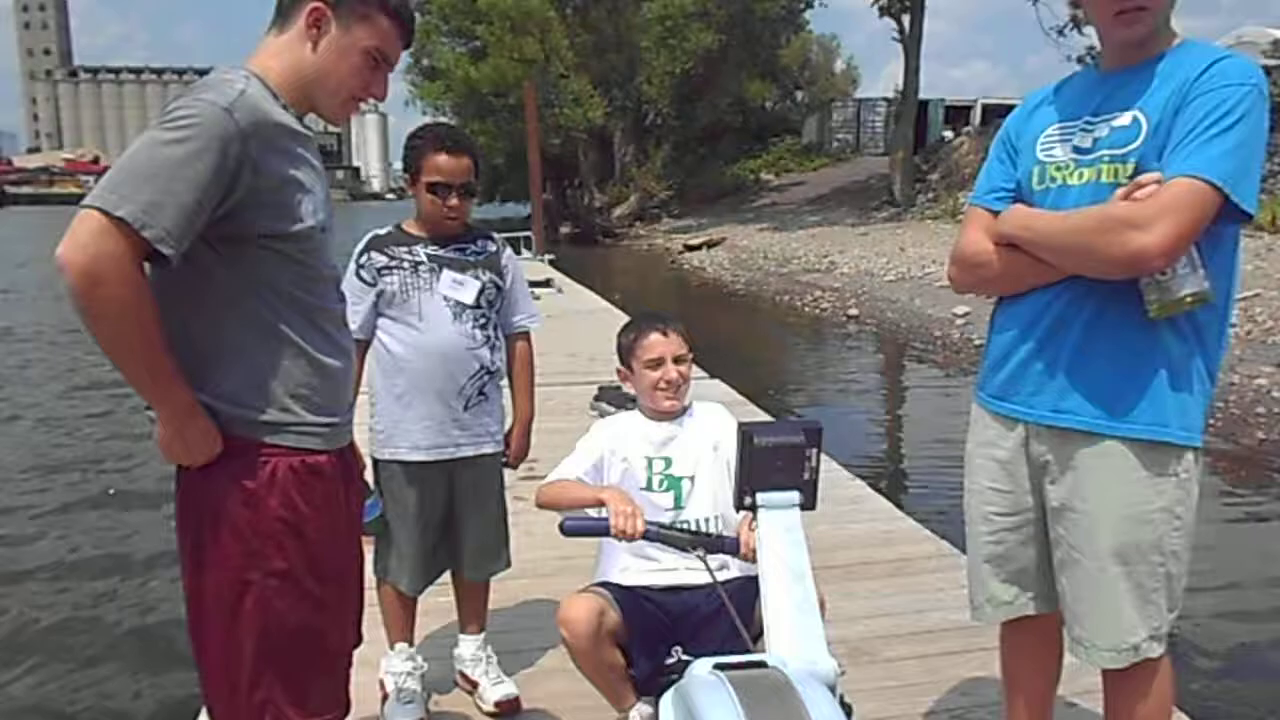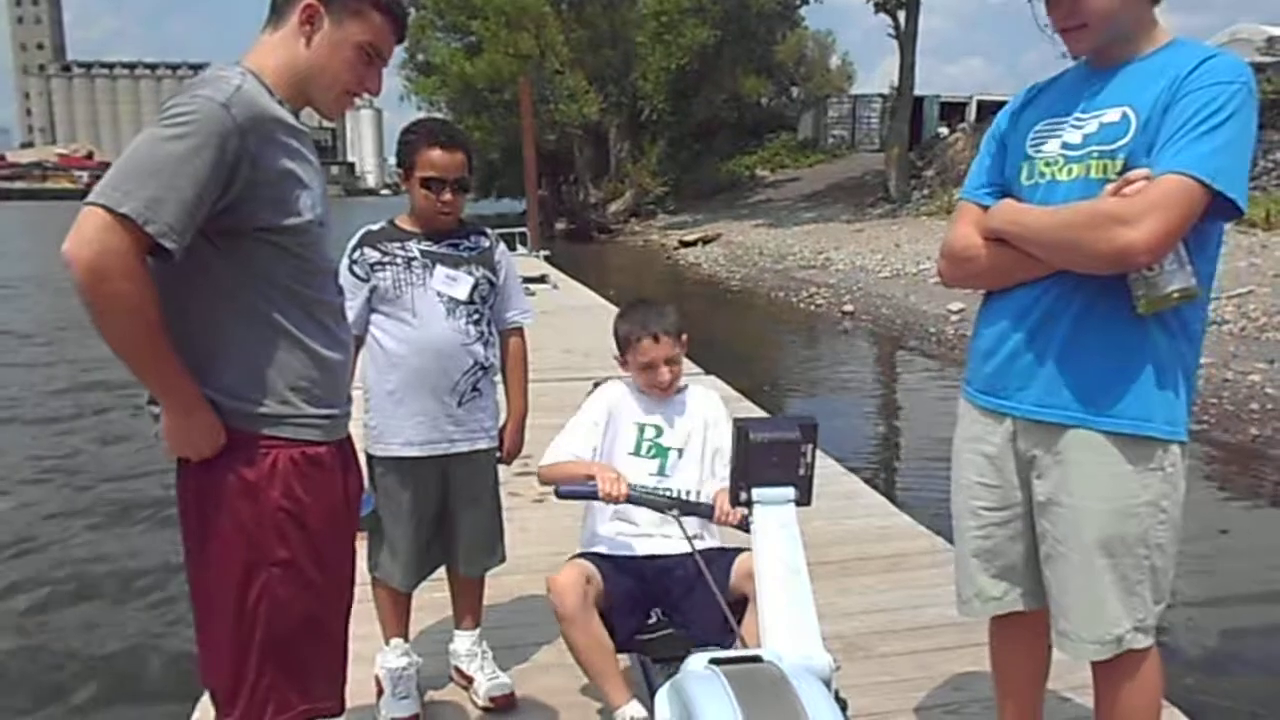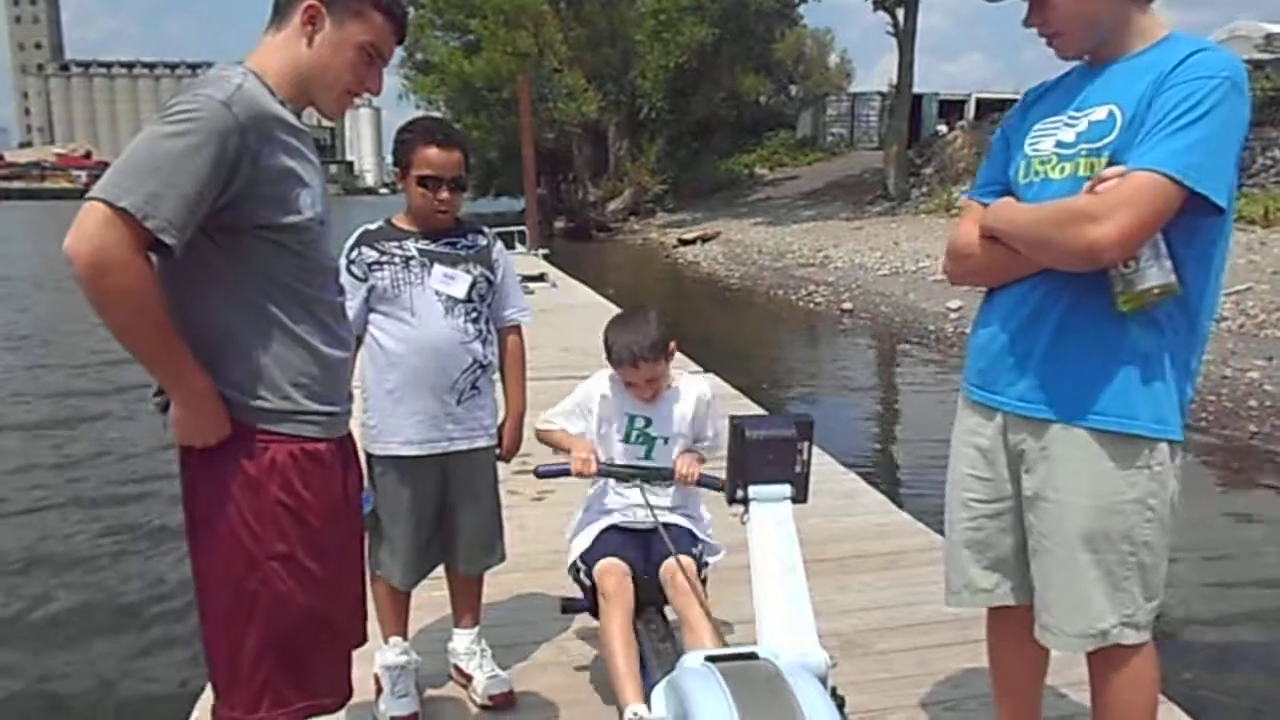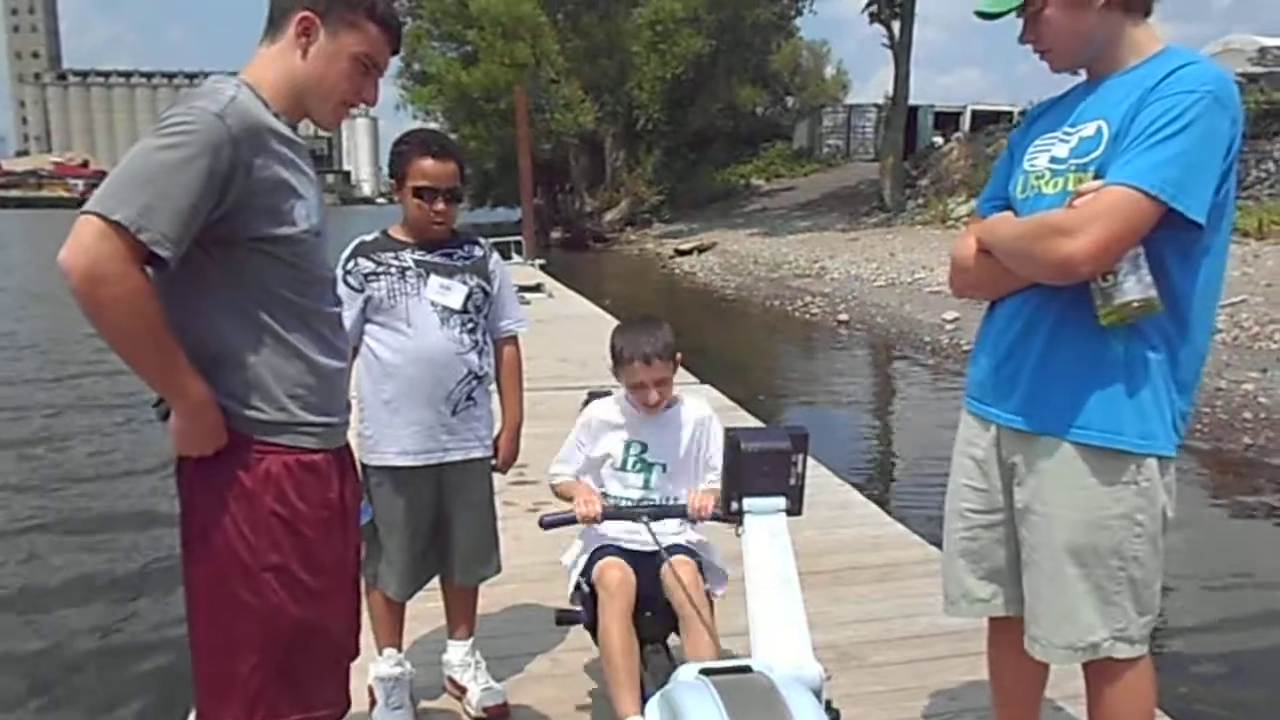
dt=0.3s
person 1, frame 1
left shoulder: (1222, 84)
right shoulder: (1038, 114)
left elbow: (1150, 238)
right elbow: (968, 265)
left wrist: (1023, 224)
right wrist: (1098, 236)
left hip: (1128, 414)
right hip: (1008, 401)
left knee: (1128, 640)
right knee: (1024, 607)
person 1, frame 2
left shoulder: (1209, 82)
right shoulder: (1030, 107)
left elbow: (1137, 234)
right elbow: (958, 258)
left wrist: (1014, 219)
right wrist: (1087, 233)
left hip: (1114, 409)
right hip: (995, 395)
left knee: (1117, 632)
right knee: (1012, 602)
person 1, frame 3
left shoulder: (1201, 77)
right shoulder: (1039, 105)
left elbow: (1105, 231)
right elbow: (961, 256)
left wrist: (1007, 216)
right wrist: (1058, 233)
left hip: (1106, 404)
right hip: (994, 390)
left knee: (1112, 627)
right knee: (1008, 599)
person 1, frame 4
left shoulder: (1190, 92)
right shoulder: (1043, 121)
left elbow: (1078, 247)
right elbow: (966, 272)
left wrist: (1001, 231)
right wrist: (1045, 240)
left hip: (1101, 419)
right hip: (995, 405)
left knee: (1106, 641)
right knee: (1008, 611)
person 2, frame 1
left shoulder: (286, 134)
right shoulder: (227, 114)
right elbow: (91, 255)
left wrist: (334, 441)
right wrist: (179, 415)
left hip: (313, 460)
right hip: (261, 471)
person 2, frame 2
left shoulder: (280, 131)
right shoulder: (224, 110)
right elbow: (96, 250)
left wrist: (328, 442)
right wrist: (184, 407)
left hip: (309, 451)
right hip: (260, 461)
person 2, frame 3
left shoulder: (282, 130)
right shoulder: (226, 108)
right elbow: (97, 245)
left wrist: (331, 431)
right wrist: (194, 397)
left hip: (312, 446)
right hip: (262, 456)
person 2, frame 4
left shoulder: (278, 143)
right shoulder: (221, 121)
right elbow: (93, 258)
left wrist: (326, 458)
right wrist: (194, 405)
left hip: (311, 459)
right hip: (258, 467)
person 3, frame 1
left shoulder: (494, 255)
right shoulder: (378, 254)
left elbow: (518, 339)
right elbow: (350, 344)
left wrist: (523, 420)
left hip: (478, 437)
right hip: (404, 440)
left knee: (476, 552)
right knee: (400, 557)
left ankle: (473, 653)
right ankle: (402, 666)
person 3, frame 2
left shoulder: (486, 249)
right shoulder: (371, 249)
left elbow: (511, 334)
right elbow: (343, 339)
left wrist: (517, 416)
left hip: (471, 432)
right hip: (398, 436)
left knee: (470, 547)
right knee: (394, 552)
left ankle: (468, 649)
right ankle: (396, 661)
person 3, frame 3
left shoulder: (484, 248)
right shoulder: (368, 249)
left elbow: (509, 332)
left wrist: (515, 413)
left hip: (471, 429)
right hip: (396, 434)
left knee: (469, 545)
right knee: (392, 551)
left ankle: (467, 646)
right ankle: (395, 659)
person 3, frame 4
left shoulder: (480, 259)
right shoulder: (365, 260)
left elbow: (506, 343)
left wrist: (512, 424)
left hip: (466, 441)
right hip: (392, 444)
left knee: (465, 556)
right knee: (389, 561)
left ankle: (461, 657)
right ankle: (389, 671)
person 4, frame 1
left shoulder: (717, 422)
right shoulder: (613, 433)
right elbow: (546, 494)
left wrist: (752, 520)
right wrist: (608, 494)
left hip: (716, 586)
right hip: (637, 589)
right knee: (576, 617)
person 4, frame 2
left shoulder: (706, 404)
right shoulder: (609, 400)
left elbow: (727, 480)
right elbow: (547, 471)
left wrist: (727, 496)
right wrist: (596, 467)
left hip: (692, 555)
right hip: (620, 557)
right knee: (566, 585)
person 4, frame 3
left shoulder: (696, 392)
right shoulder: (599, 391)
left elbow: (708, 442)
right elbow: (546, 428)
left wrist: (694, 458)
right wrist: (580, 445)
left hip: (674, 517)
right hip: (610, 520)
left knee: (681, 578)
right knee: (614, 583)
person 4, frame 4
left shoulder: (698, 416)
right shoulder: (600, 416)
left elbow: (717, 481)
right elbow: (559, 479)
left wrist: (709, 494)
right wrist: (580, 491)
left hip: (676, 539)
right hip: (609, 540)
left knee: (684, 574)
right knee: (615, 578)
